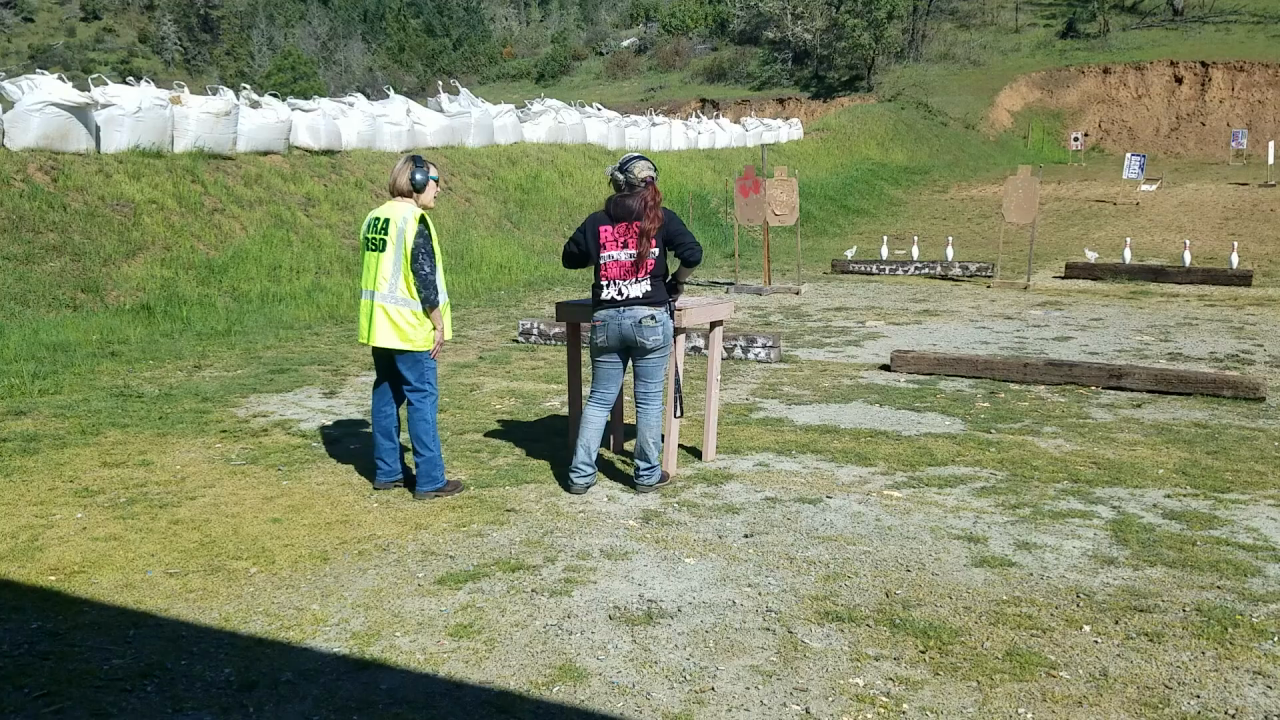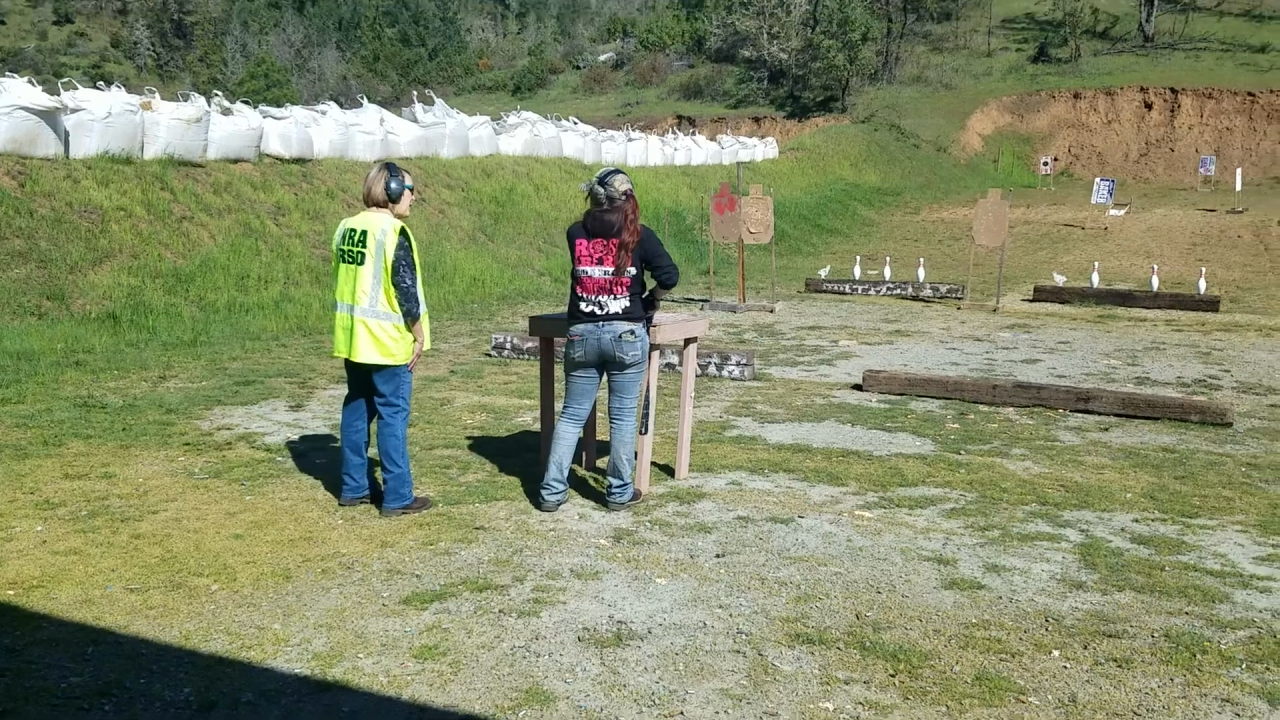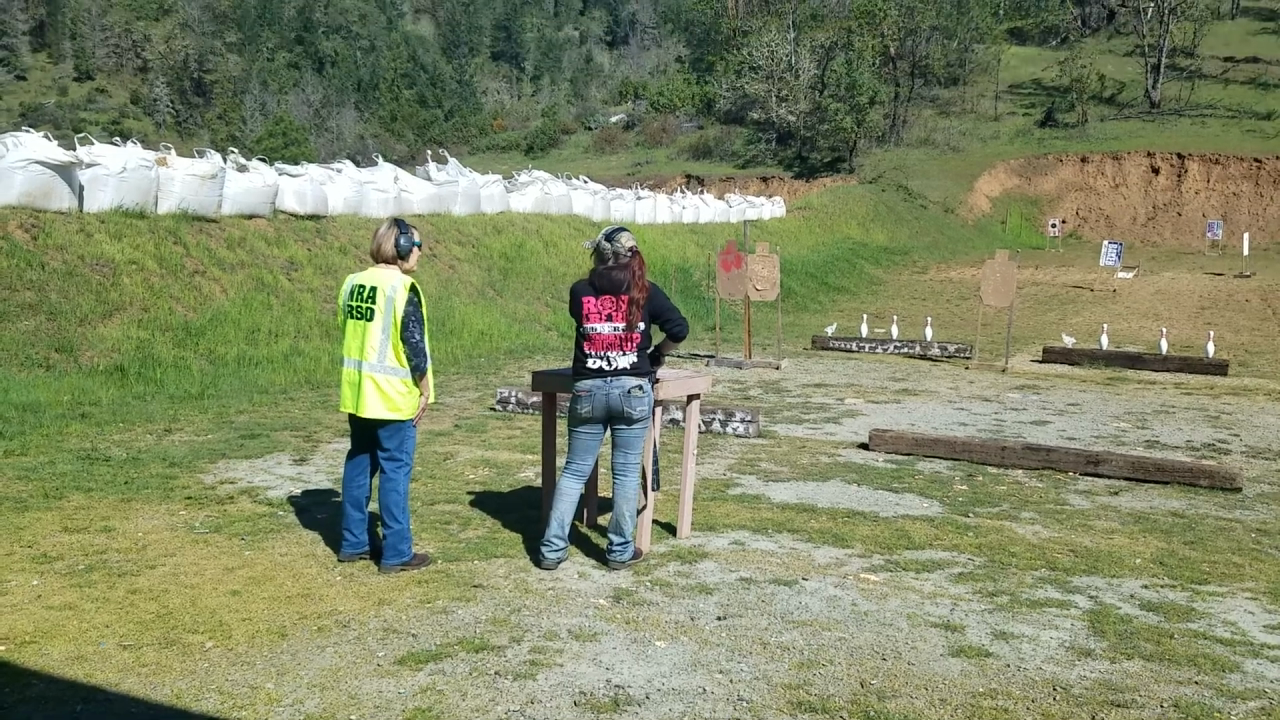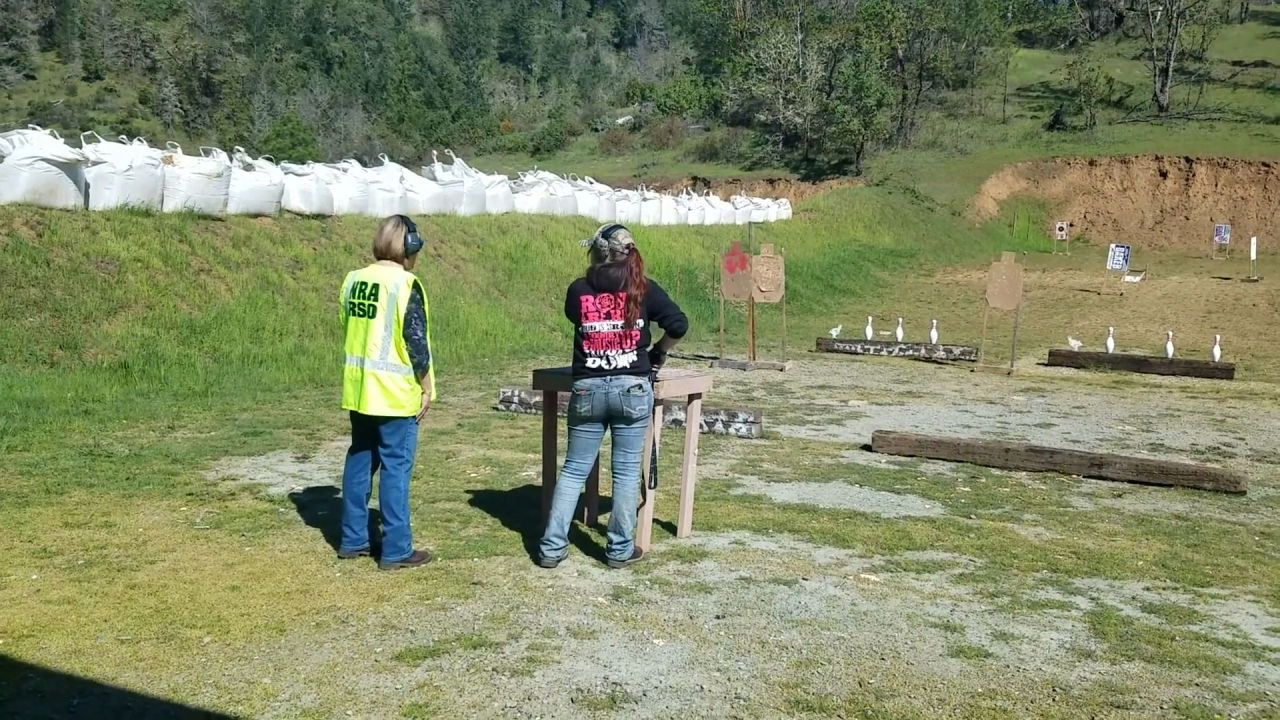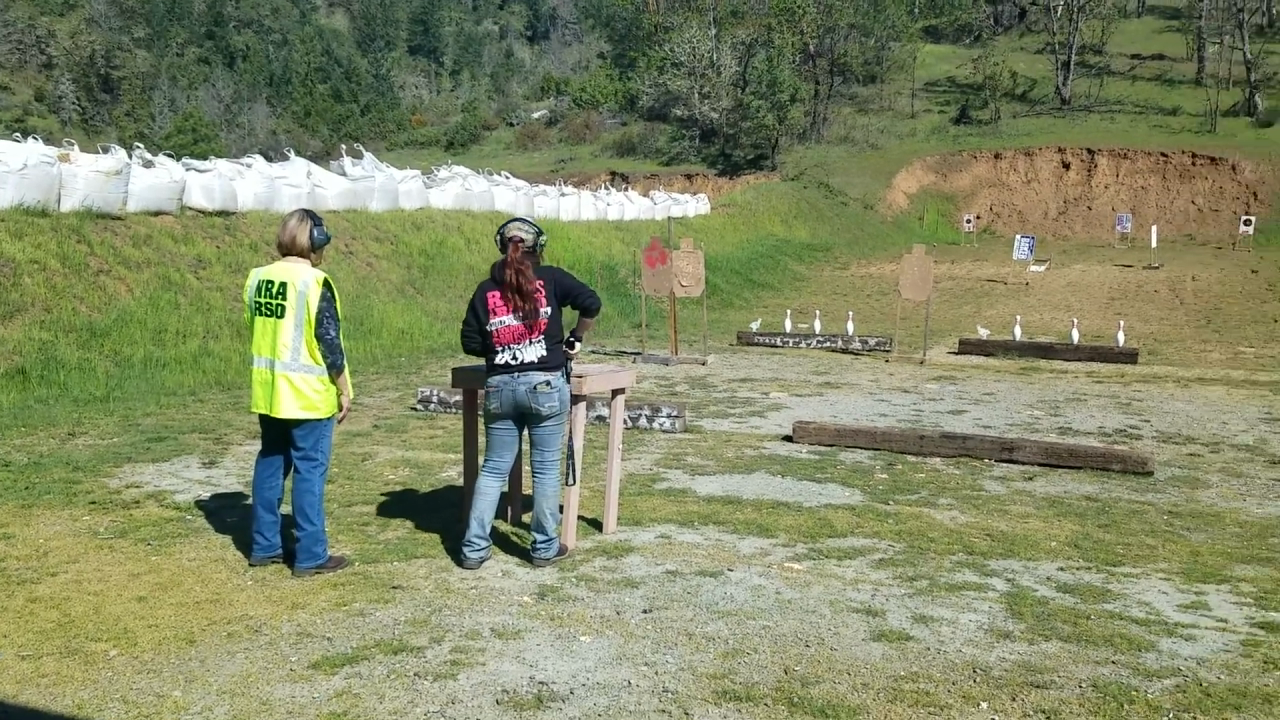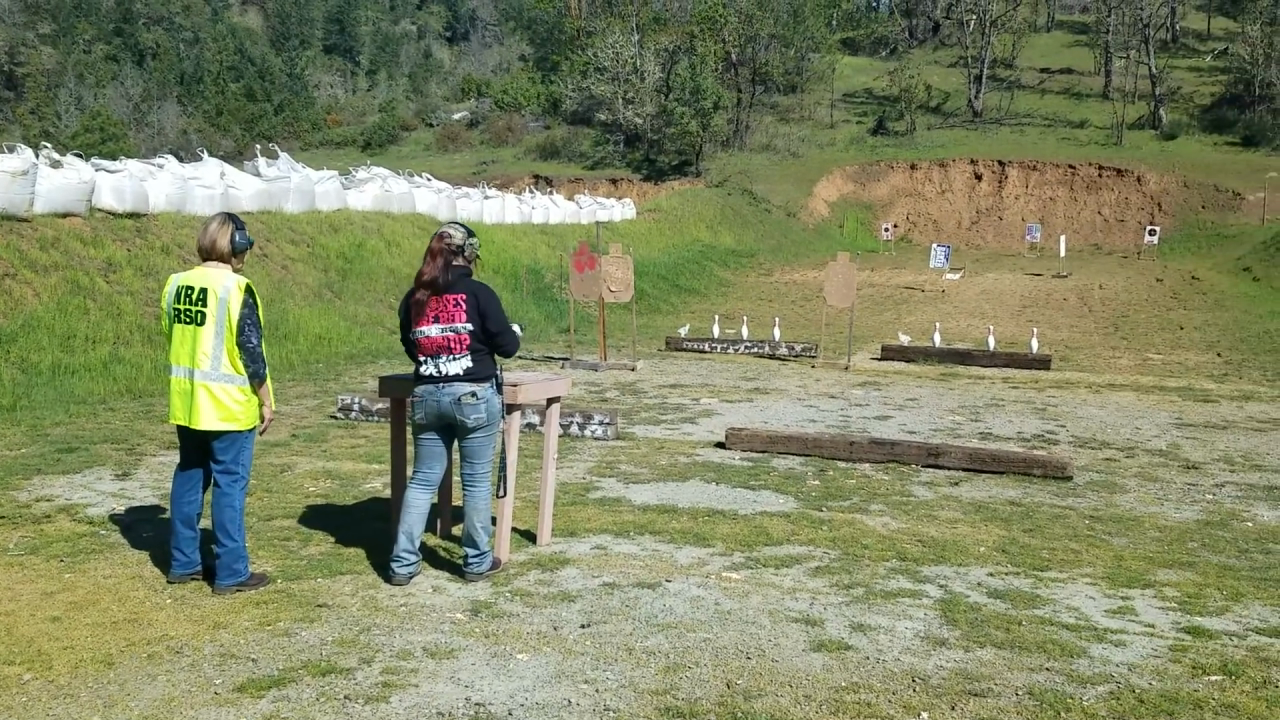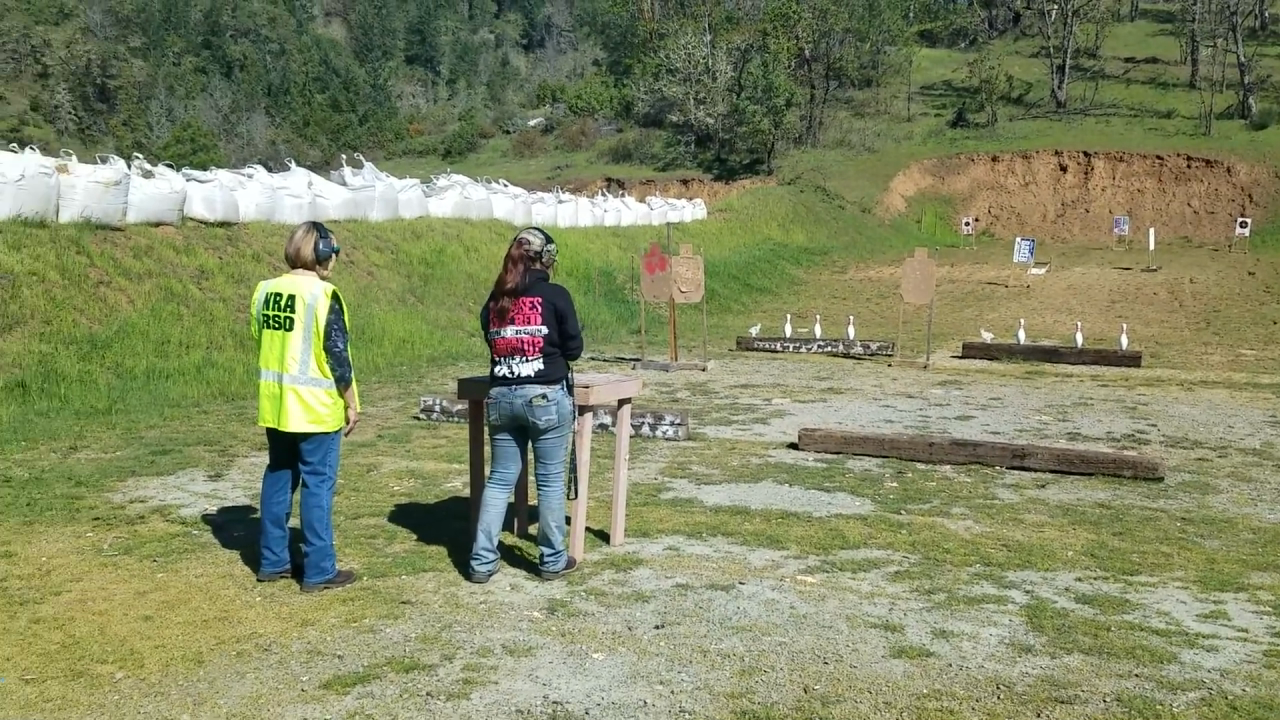
dt=0.5s
person 1, frame 1
left shoulder: (374, 218)
right shoulder: (415, 220)
right elbow: (425, 278)
right wrist: (439, 325)
left hip: (380, 325)
right hip: (410, 327)
left knee: (385, 395)
right knee: (422, 399)
left ankle: (387, 471)
right ankle: (430, 479)
person 1, frame 2
left shoulder: (346, 228)
right shoulder: (394, 232)
left elbow: (344, 280)
right elbow: (406, 290)
right wrist: (418, 336)
left hip: (353, 337)
right hip: (387, 340)
left knee: (356, 409)
right knee: (392, 414)
left ankle: (353, 487)
right ankle: (397, 497)
person 1, frame 3
left shoulder: (352, 284)
right shoulder: (403, 287)
left elbow: (348, 334)
right elbow: (414, 346)
right wrist: (425, 390)
left hip: (358, 393)
right hip: (393, 396)
left knee: (359, 464)
right knee: (395, 470)
left ankle: (353, 543)
right ankle: (397, 553)
person 1, frame 4
left shoulder: (353, 280)
right shoulder: (406, 285)
right elbow: (416, 343)
right wrist: (427, 388)
left hip: (360, 389)
right hip: (395, 393)
left knee: (359, 460)
right knee: (395, 467)
left ankle: (353, 539)
right ankle: (396, 550)
person 1, frame 5
left shoulder: (257, 278)
right shoulder: (315, 282)
left elbow: (256, 331)
right elbow: (330, 342)
right wrist: (343, 390)
left hip: (268, 392)
right hip: (308, 395)
left knee: (270, 465)
right knee: (309, 471)
left ankle: (264, 546)
right ankle: (310, 556)
person 1, frame 6
left shoulder: (175, 284)
right shoulder: (237, 288)
left elbow: (172, 339)
right elbow: (251, 352)
right wrist: (266, 401)
left hip: (187, 402)
right hip: (228, 406)
left knee: (189, 478)
right knee: (229, 485)
left ankle: (183, 563)
right ankle: (231, 573)
person 1, frame 7
left shoulder: (265, 291)
right shoulder: (323, 295)
left elbow: (262, 344)
right elbow: (338, 356)
right wrist: (351, 403)
left hip: (275, 406)
right hip: (316, 409)
left knee: (278, 479)
right knee: (317, 485)
left ankle: (272, 561)
right ankle: (319, 570)
person 2, frame 1
left shoulder: (596, 222)
right shoulder: (661, 218)
left elbow: (569, 258)
right elbow: (692, 254)
right wrist: (676, 283)
left hip: (606, 320)
right hip: (650, 319)
left knee: (600, 399)
right knee: (649, 400)
left ankle: (580, 474)
right ankle: (647, 474)
person 2, frame 2
left shoulder: (576, 234)
right shoulder: (639, 235)
right elbow: (669, 276)
right wrist: (651, 300)
left hip: (582, 334)
right hip: (626, 334)
left knee: (572, 415)
right knee: (623, 416)
left ankle: (552, 491)
right ankle: (620, 492)
person 2, frame 3
left shoulder: (580, 291)
right shoulder: (645, 291)
right elbow: (678, 329)
right wrist: (657, 355)
left hip: (588, 391)
right hip: (633, 390)
left knee: (574, 471)
right knee: (627, 472)
left ankle: (552, 549)
right ankle: (620, 551)
person 2, frame 4
left shoulder: (578, 290)
right shoulder: (643, 289)
right elbow: (678, 325)
right wrist: (657, 353)
left hip: (587, 390)
right hip: (632, 389)
left knee: (574, 469)
right knee: (626, 471)
left ankle: (552, 547)
right ankle: (620, 549)
person 2, frame 5
left shoulder: (486, 289)
right shoulder: (550, 278)
left elbow: (470, 342)
right elbow: (591, 302)
right wrist: (576, 338)
left hip: (500, 387)
right hip: (545, 384)
left knee: (493, 468)
right knee: (546, 469)
left ankle: (473, 548)
right ankle: (544, 547)
person 2, frame 6
left shoulder: (414, 297)
right shoulder: (477, 293)
left elbow: (411, 349)
right elbow: (507, 347)
right wrist: (513, 334)
left hip: (427, 396)
right hip: (474, 395)
left knee: (422, 480)
right knee: (476, 480)
left ankle: (403, 563)
right ankle: (477, 561)
person 2, frame 7
left shoulder: (495, 299)
right shoulder: (555, 295)
right elbow: (574, 349)
left hip: (501, 397)
right hip: (547, 397)
left knee: (500, 479)
right knee: (550, 480)
left ankle: (482, 561)
right ankle: (553, 560)
